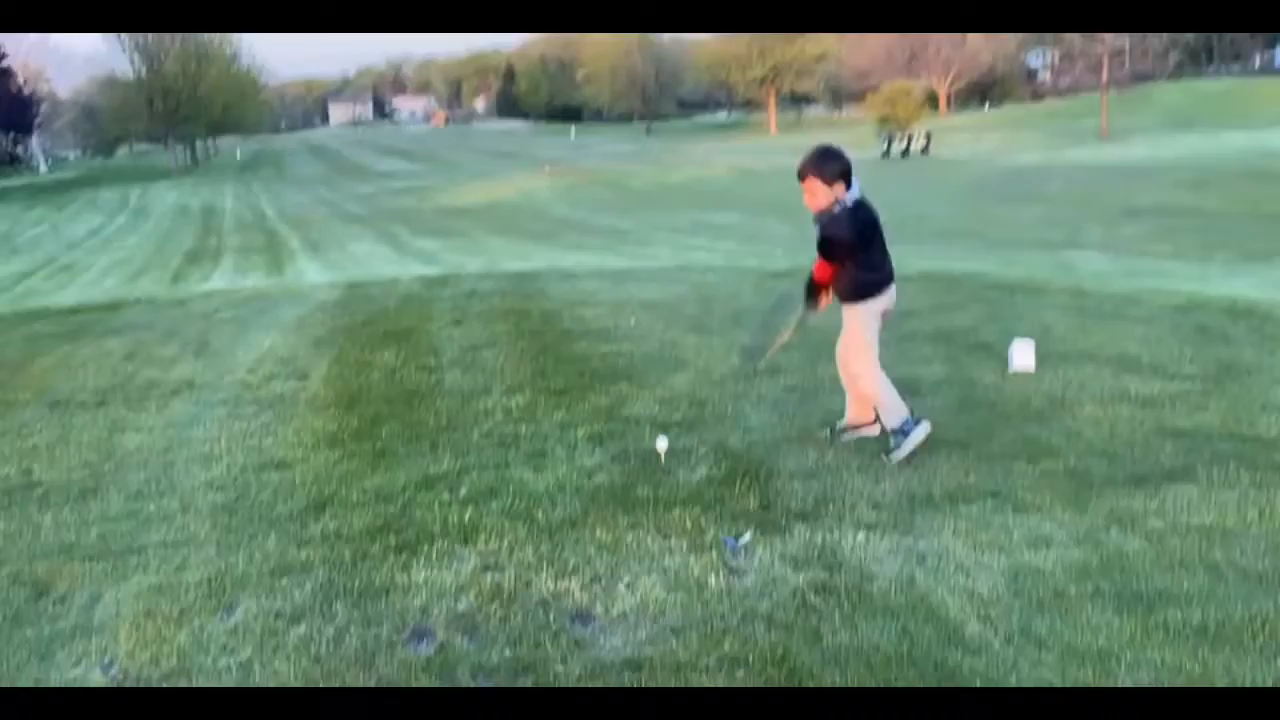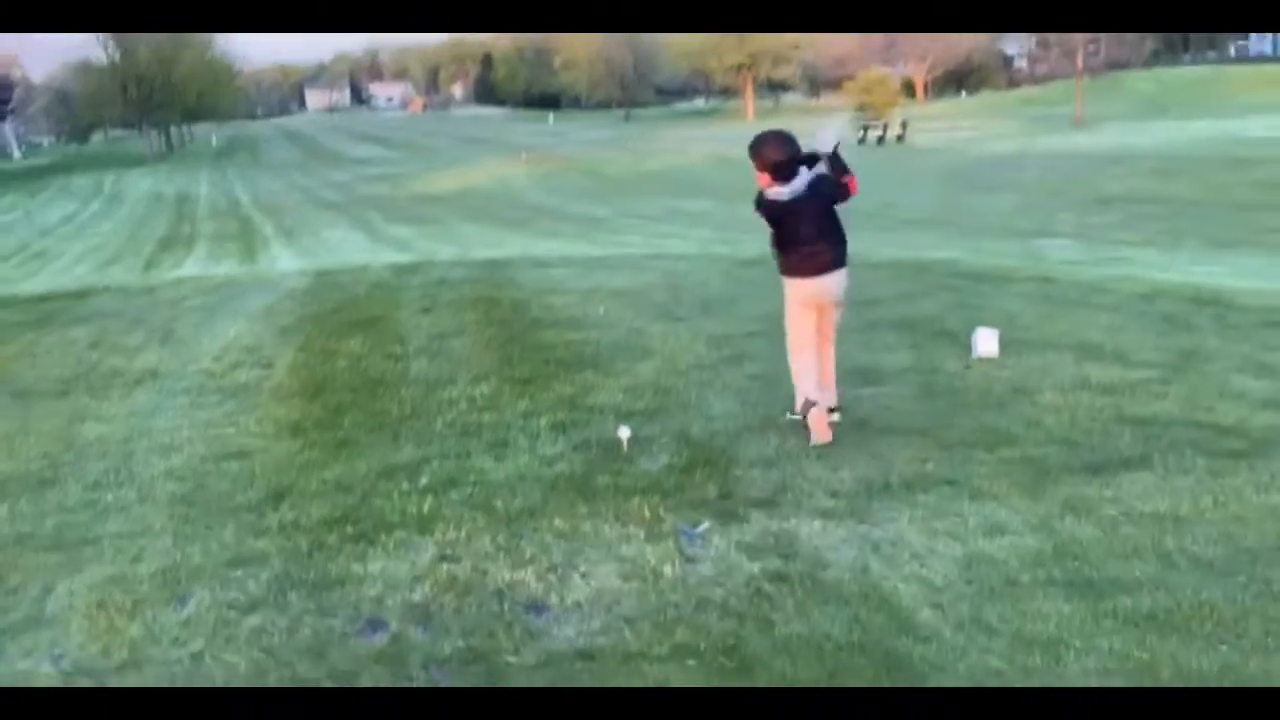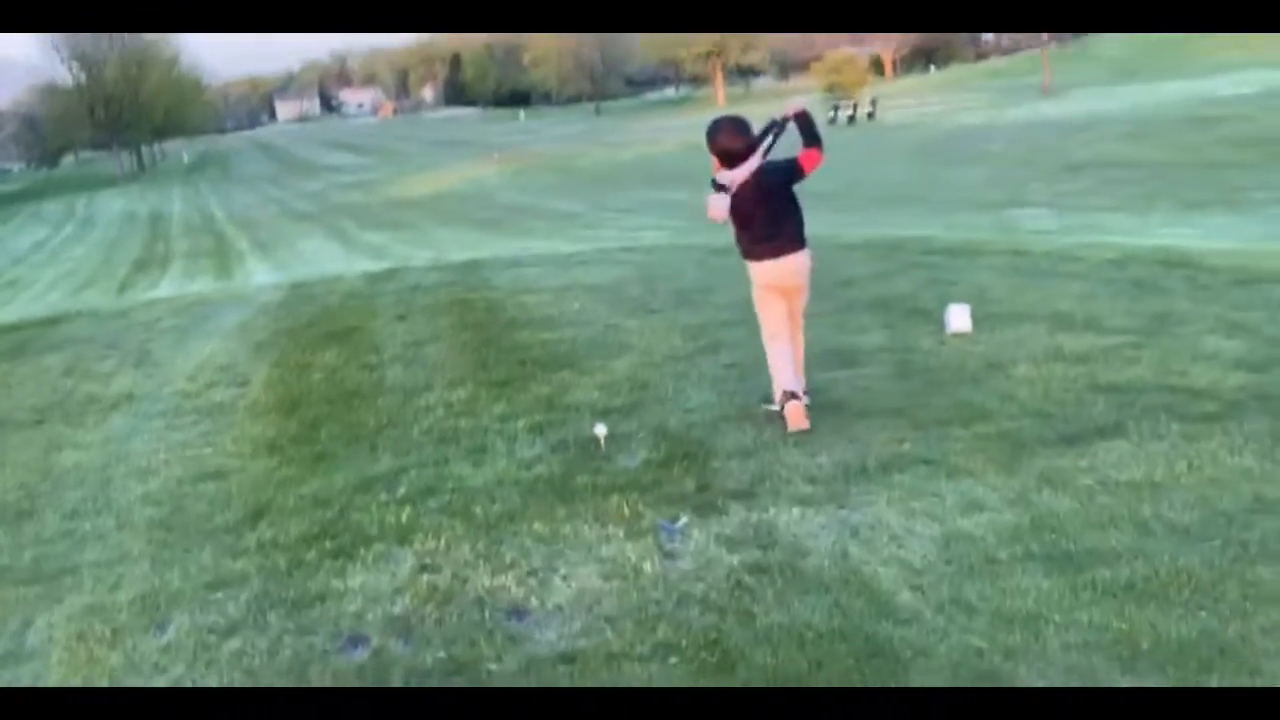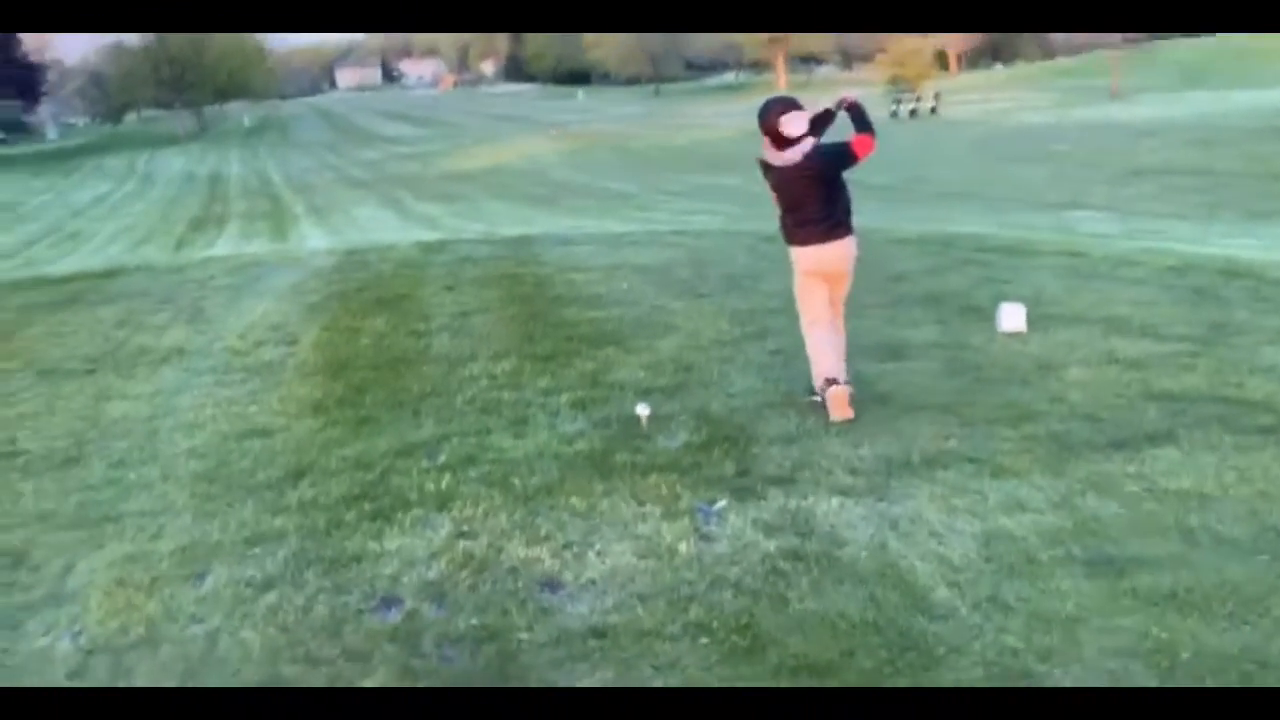
dt=0.3s
person 1, frame 1
left shoulder: (835, 227)
right shoulder: (855, 206)
left elbow: (824, 266)
left wrist: (815, 293)
right wrist: (826, 289)
left hip: (862, 300)
right hip: (879, 290)
left knee: (863, 366)
right knee: (847, 356)
left ankle: (904, 423)
right ankle: (860, 417)
person 1, frame 2
left shoulder: (767, 204)
right shoulder: (824, 184)
right elbow: (850, 184)
left wrist: (814, 157)
right wrist: (831, 155)
left hip: (801, 283)
right hip: (835, 275)
left knee: (801, 347)
right knee: (825, 341)
left ankle: (811, 404)
right ankle: (825, 402)
person 1, frame 3
left shoulder: (721, 185)
right shoulder: (774, 175)
left elbow: (749, 159)
right elbow: (814, 153)
left wrist: (779, 122)
right wrist: (801, 116)
left hip: (761, 268)
right hip: (795, 259)
left knee: (775, 334)
right knee: (793, 326)
left ankle: (788, 394)
right ankle: (796, 388)
person 1, frame 4
left shoulder: (769, 167)
right shoulder: (824, 158)
left elbow: (801, 144)
right elbow: (866, 139)
left wrist: (831, 111)
right wrist: (852, 107)
left hip: (806, 253)
right hip: (841, 246)
left knee: (814, 322)
right knee: (835, 315)
left ankle: (830, 380)
right ankle: (836, 378)
